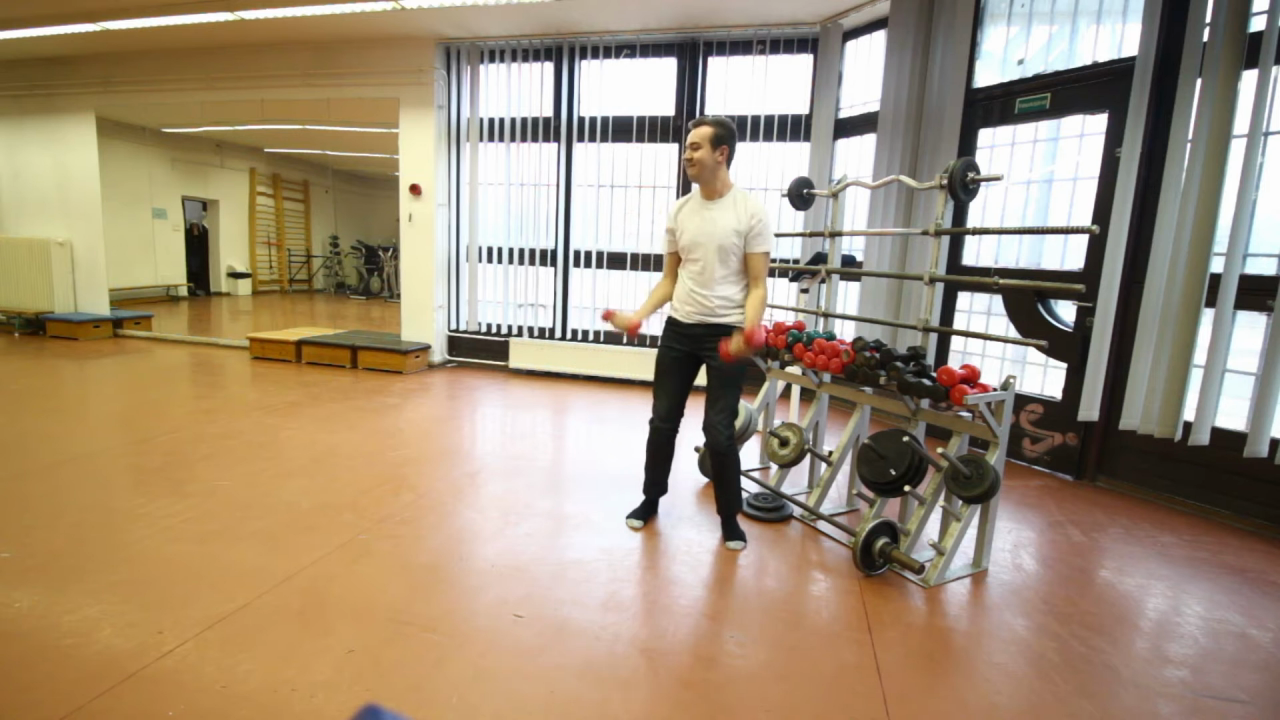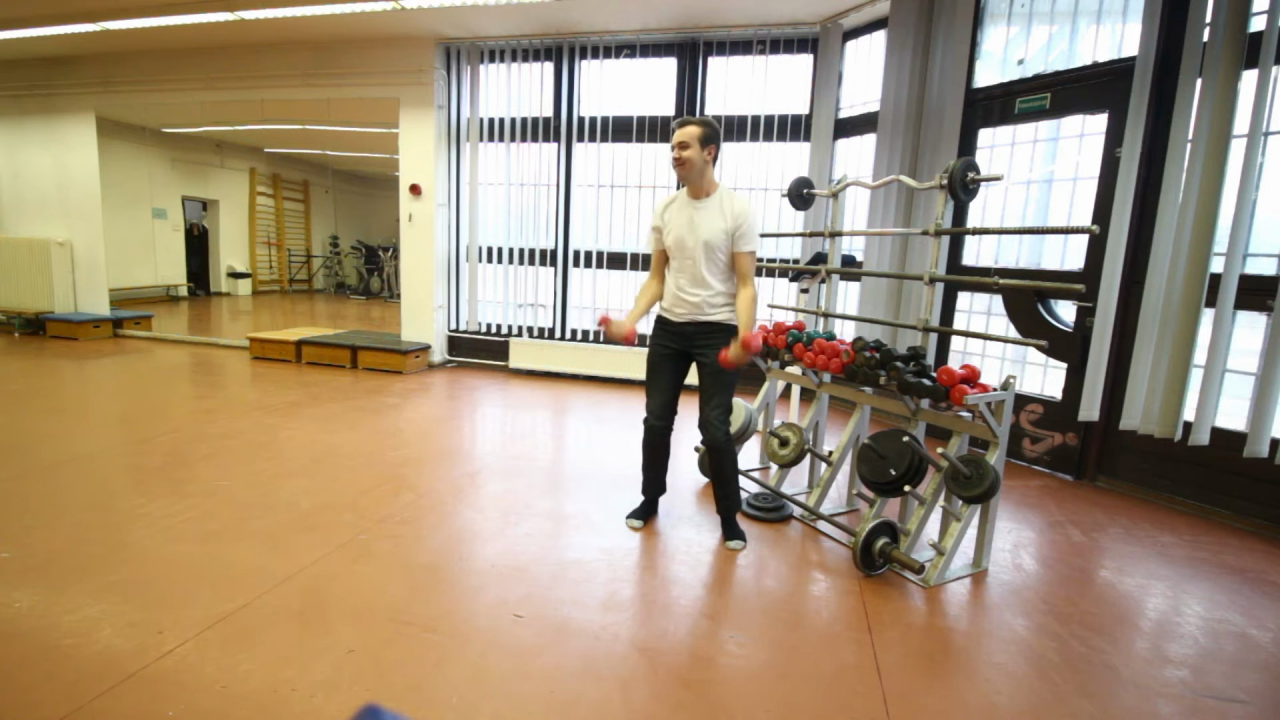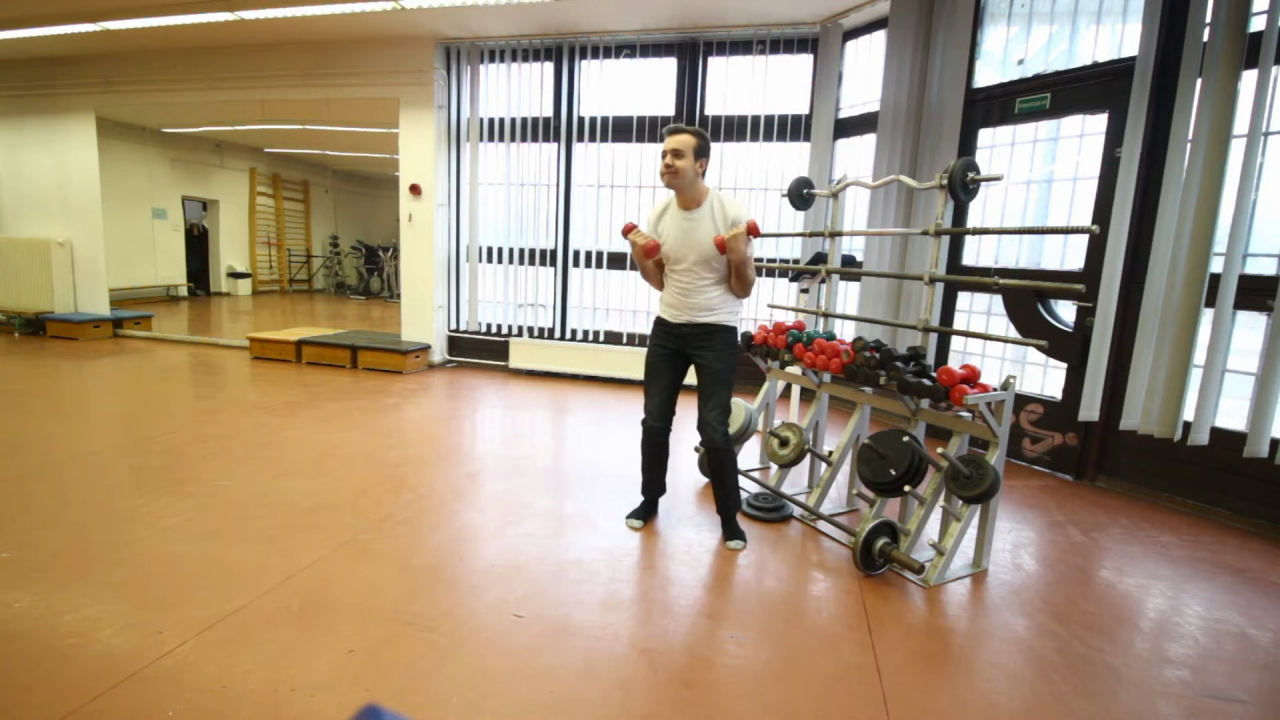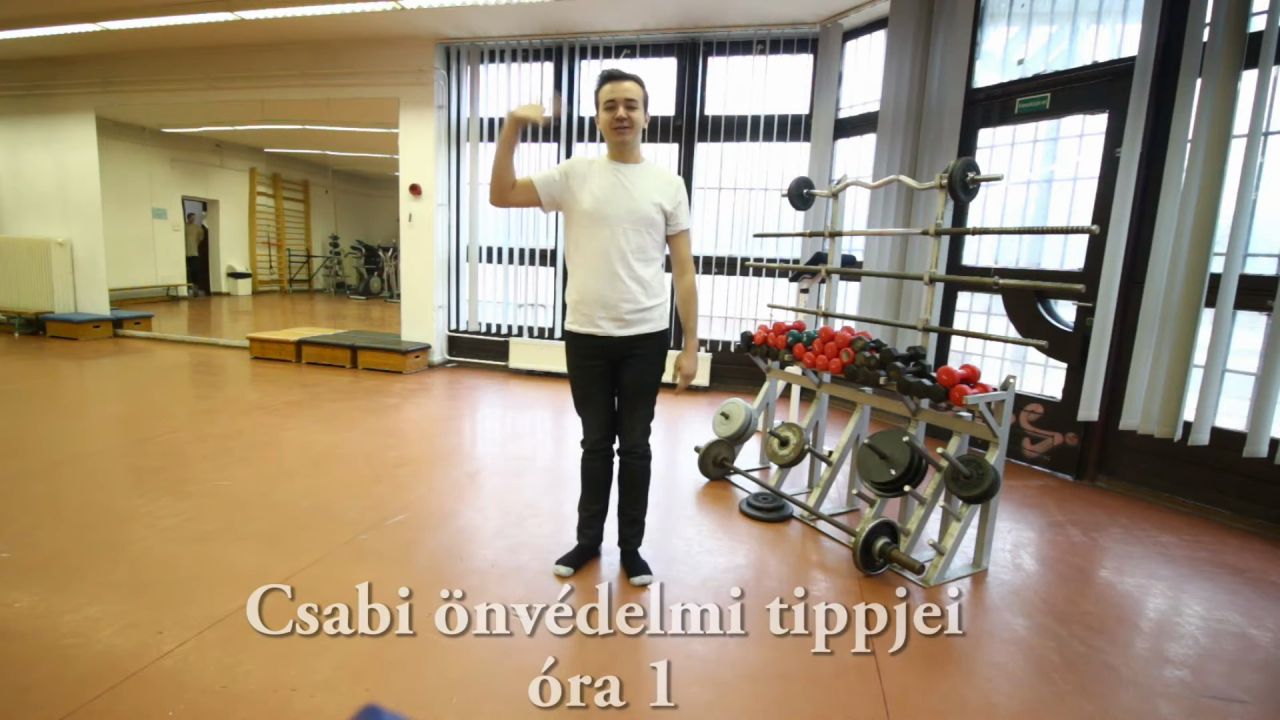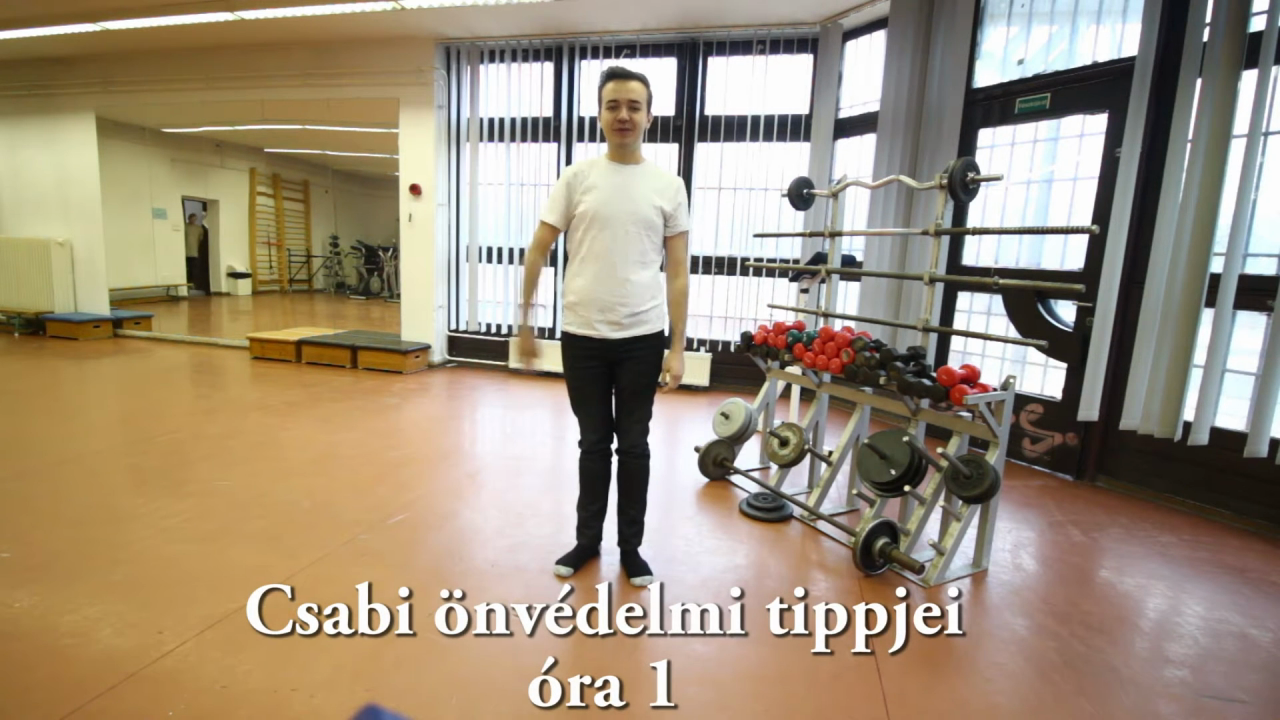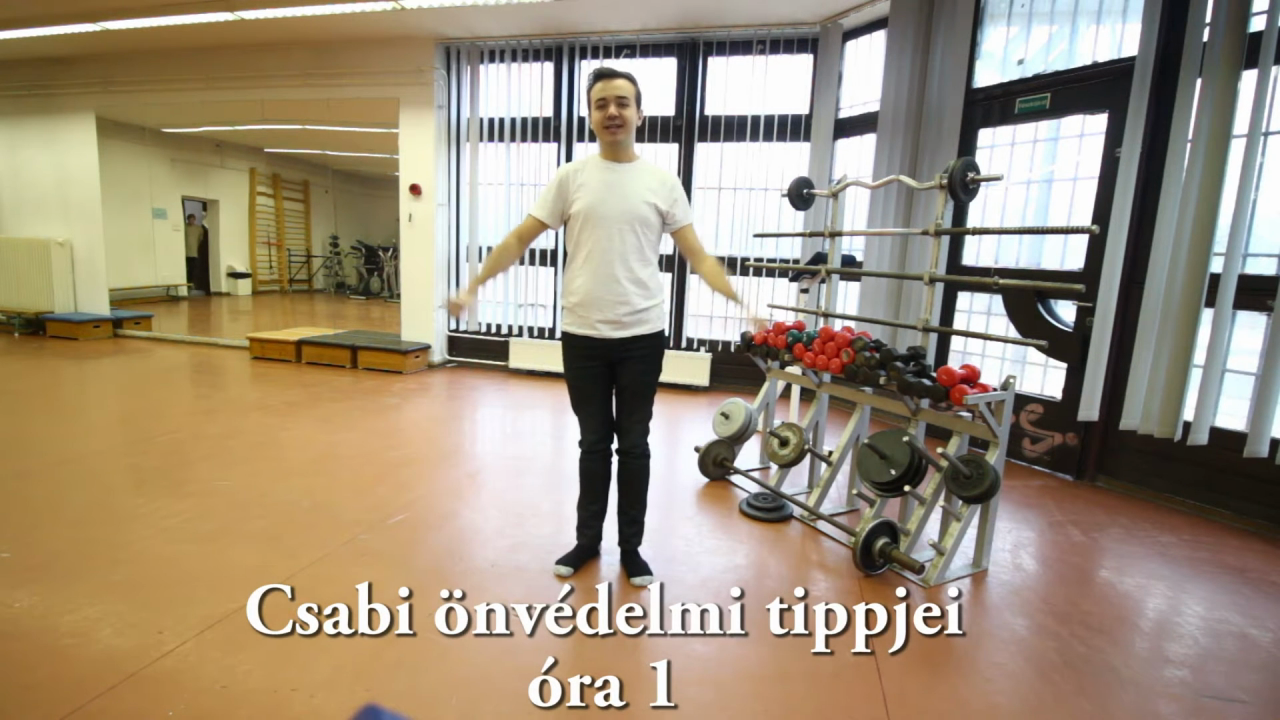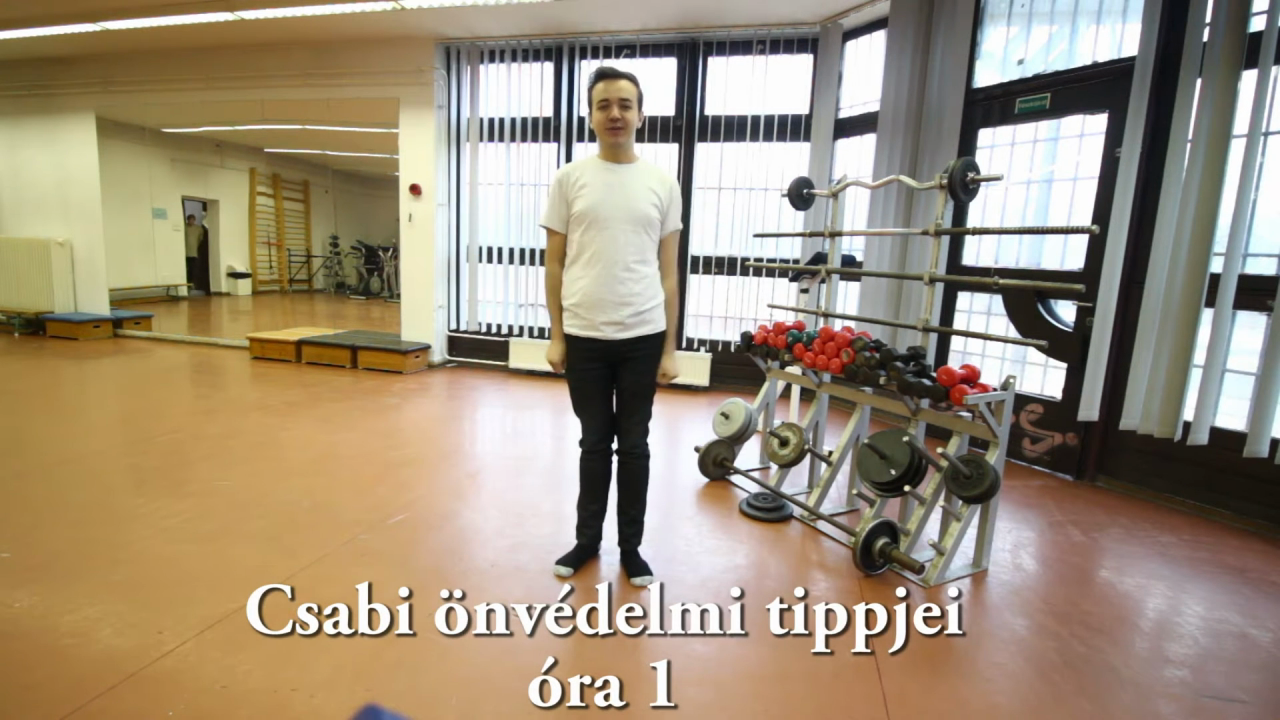
dt=0.7s
person 1, frame 1
left shoulder: (750, 212)
right shoulder: (680, 210)
left elbow: (759, 287)
right elbow: (671, 279)
left wrist: (748, 332)
right wrist: (640, 314)
left hip: (725, 333)
right hip: (679, 329)
left knee: (718, 431)
right knee: (663, 420)
left ankle: (730, 518)
right ankle: (651, 498)
person 1, frame 2
left shoulder: (735, 210)
right shoulder: (666, 209)
left elbow: (745, 284)
right elbow: (658, 276)
left wrist: (744, 335)
right wrist: (632, 318)
left hip: (715, 330)
right hip: (670, 327)
left knee: (714, 428)
right knee: (657, 419)
left ankle: (729, 517)
right ankle: (650, 499)
person 1, frame 3
left shoulder: (729, 215)
right shoulder: (659, 216)
left elbow: (743, 290)
right elbow: (660, 280)
left wrist: (740, 258)
right wrist: (639, 258)
left hip: (715, 332)
right hip: (668, 329)
left knee: (713, 429)
right knee: (655, 420)
left ankle: (729, 516)
right ankle: (650, 499)
person 1, frame 4
left shoulder: (668, 184)
right shoulder: (573, 174)
left elbow: (683, 270)
right elbow: (500, 196)
left wrist: (690, 344)
right wrist: (513, 127)
left hip: (645, 336)
right hip: (586, 335)
left knee: (634, 444)
right knee: (595, 441)
left ankle: (630, 546)
right ankle: (588, 539)
person 1, frame 5
left shoulder: (669, 186)
right shoulder: (577, 177)
left elbow: (675, 270)
right elbow: (539, 251)
left wrist: (676, 345)
right wrist: (526, 322)
left hip: (641, 338)
right hip: (584, 336)
left knee: (633, 445)
right knee: (592, 442)
left ankle: (630, 546)
right ankle: (587, 540)
person 1, frame 6
left shoulder: (663, 182)
right shoulder: (570, 177)
left elbow: (697, 254)
right elbow: (520, 239)
left wrist: (740, 306)
right wrist: (473, 286)
left hip: (641, 335)
right hip: (582, 335)
left knee: (633, 444)
right knee: (593, 442)
left ankle: (630, 546)
right ankle: (587, 541)
person 1, frame 7
left shoulder: (662, 183)
right shoulder: (570, 178)
left elbow: (668, 269)
right elbow: (554, 261)
left wrist: (670, 346)
right wrist: (556, 334)
left hip: (642, 337)
right hip: (585, 337)
left knee: (633, 444)
right knee: (594, 442)
left ankle: (630, 546)
right ankle: (587, 539)
